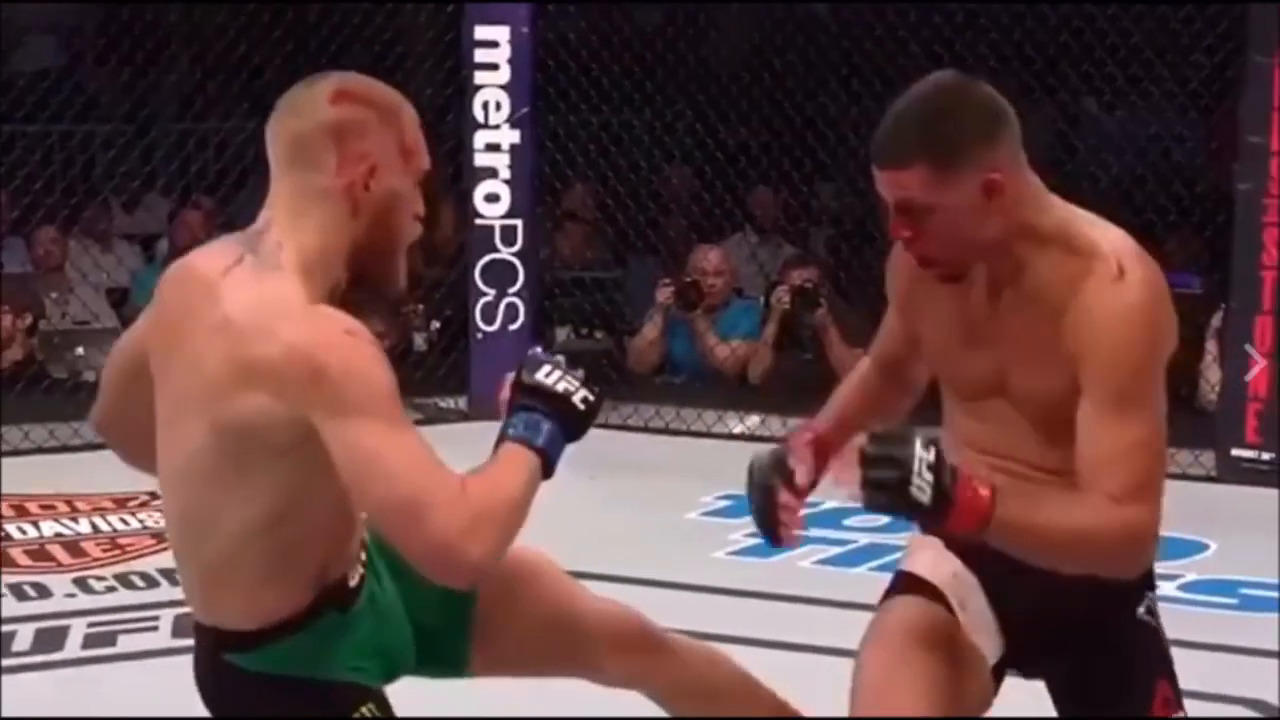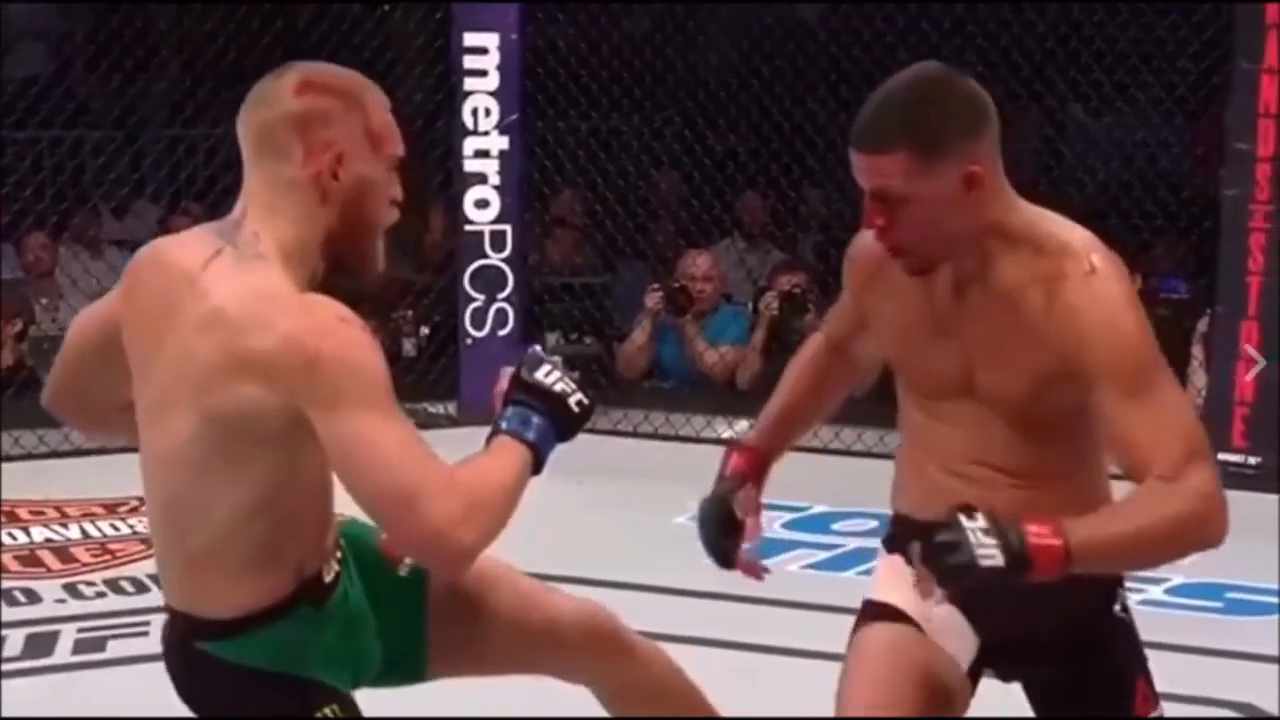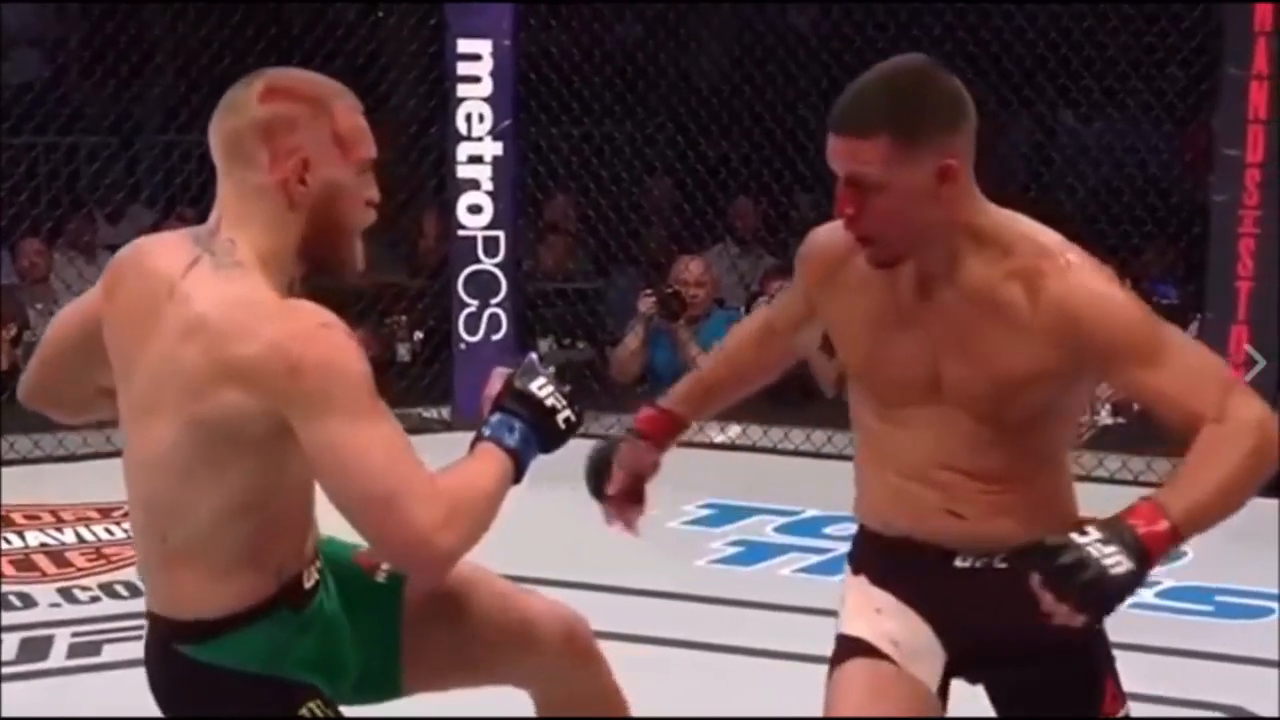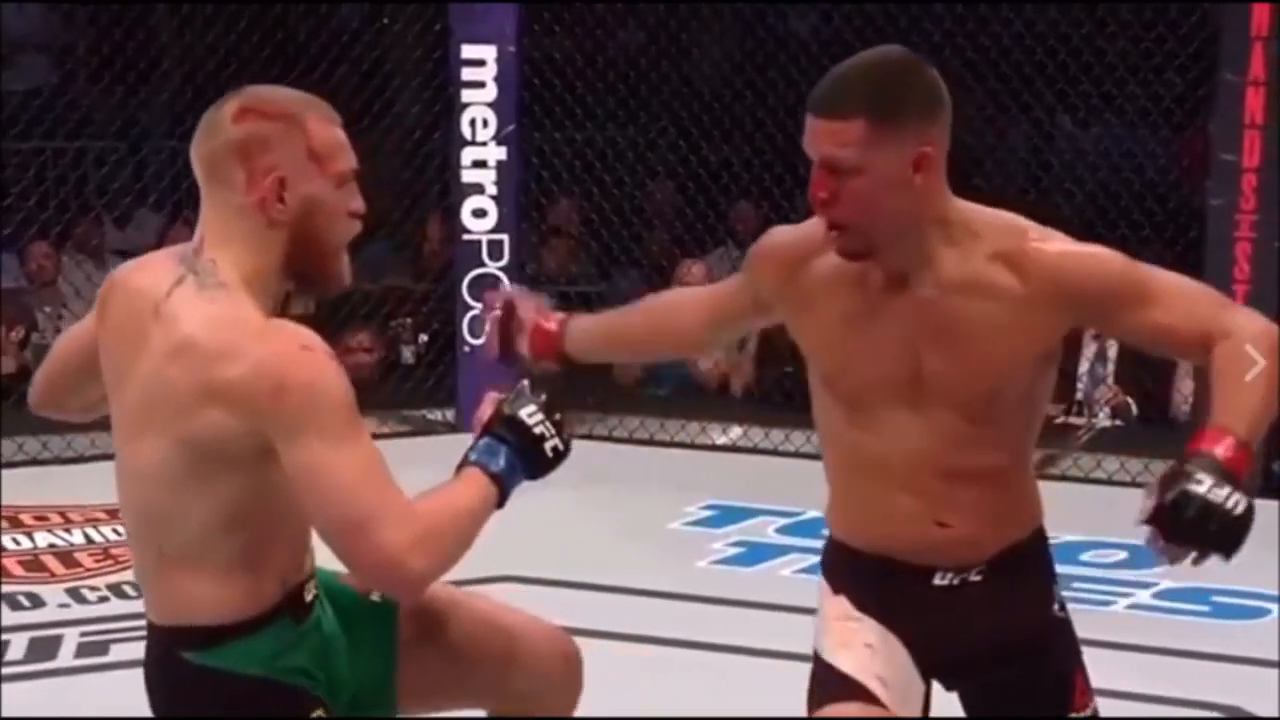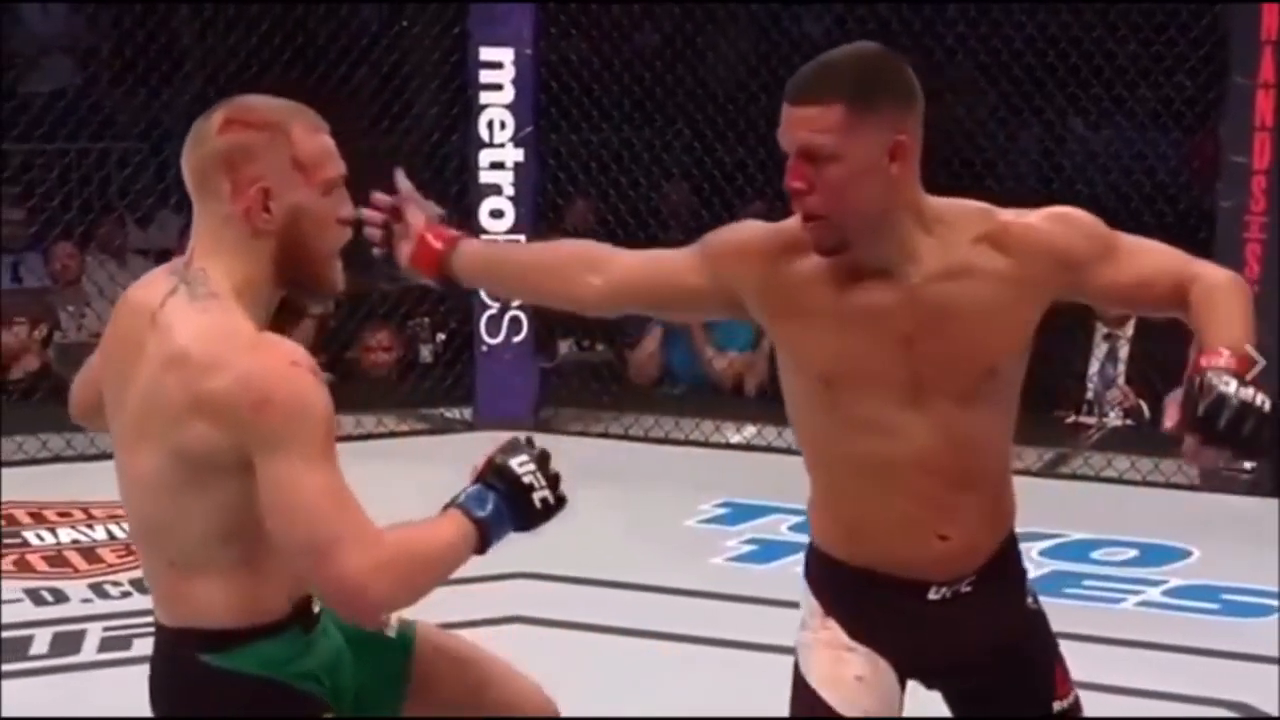
dt=0.4s
person 1, frame 1
left shoulder: (1111, 292)
right shoulder: (919, 262)
left elbow: (1126, 534)
left wrist: (957, 501)
right wrist: (814, 445)
left hip: (1094, 577)
right hip: (962, 556)
person 1, frame 2
left shoulder: (1081, 292)
right shoulder: (876, 259)
left elbow: (1196, 501)
right elbow: (837, 350)
left wrist: (1030, 548)
right wrist: (749, 459)
left hip: (1062, 581)
right hip: (928, 566)
person 1, frame 3
left shoulder: (1059, 292)
right shoulder: (832, 260)
right elbow: (773, 334)
left wrist: (1136, 537)
right wrist: (656, 425)
left hip: (1035, 584)
right hip: (893, 577)
person 1, frame 4
left shoulder: (1041, 272)
right shoulder: (794, 265)
right elbow: (697, 317)
right wrist: (553, 334)
left hip: (1008, 588)
right hip: (868, 591)
person 1, frame 5
left shoulder: (1025, 251)
right shoulder: (765, 266)
right elbow: (600, 278)
right wrist: (438, 249)
left hip: (988, 593)
right hip: (853, 603)
person 2, frame 1
left shoulder: (199, 275)
right shoulder: (313, 344)
left elbow: (116, 422)
right elbow: (460, 547)
right wrist: (534, 434)
right hip: (287, 663)
left knee: (624, 640)
person 2, frame 2
left shoulder: (167, 264)
right shoulder: (305, 332)
left elbow: (70, 394)
right elbow: (445, 534)
right wrist: (527, 430)
right hip: (261, 657)
left knee: (589, 635)
person 2, frame 3
left shoulder: (144, 266)
right shoulder: (289, 339)
left elbow: (43, 387)
right elbow: (426, 538)
right wrist: (510, 437)
right hip: (241, 666)
left knee: (558, 643)
person 2, frame 4
left shoulder: (141, 283)
right shoulder: (274, 357)
left elbow: (51, 393)
right elbow: (400, 559)
right wrist: (496, 458)
left hip: (297, 616)
left knee: (544, 663)
person 2, frame 5
left shoulder: (148, 300)
right shoulder: (261, 370)
left elbow: (87, 404)
right elbow: (362, 583)
right wrist: (486, 508)
left hip: (292, 640)
